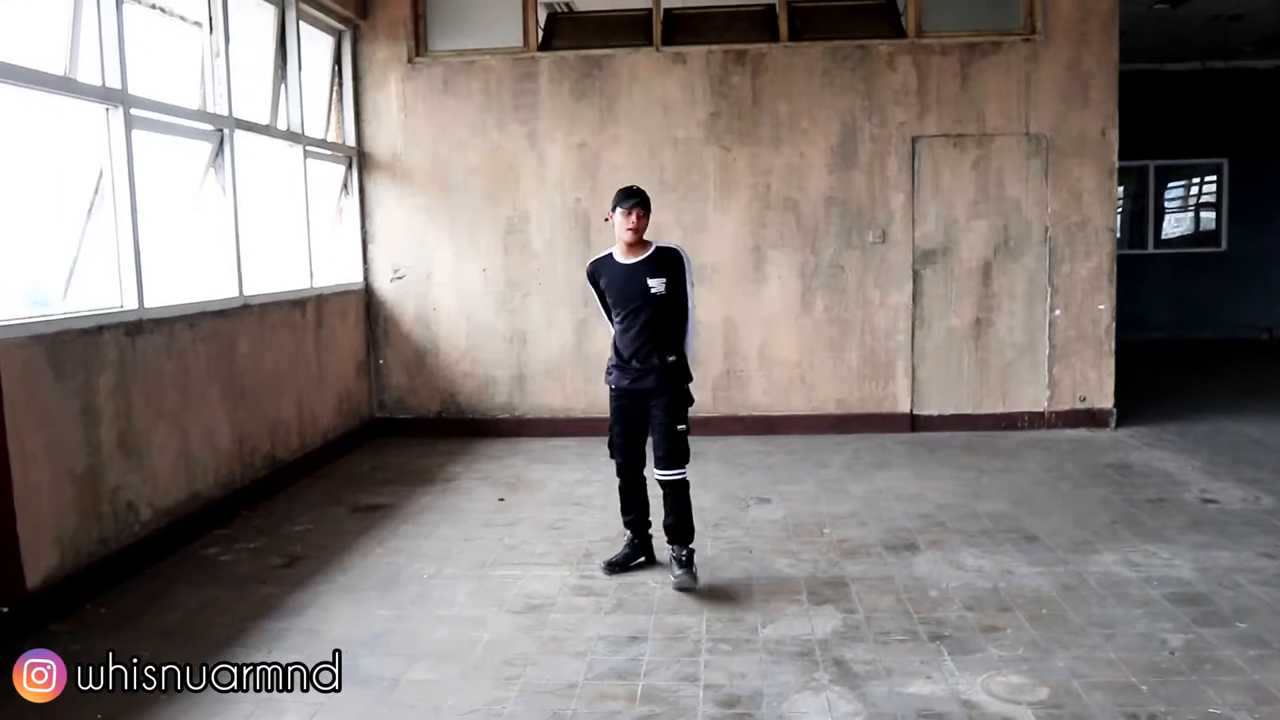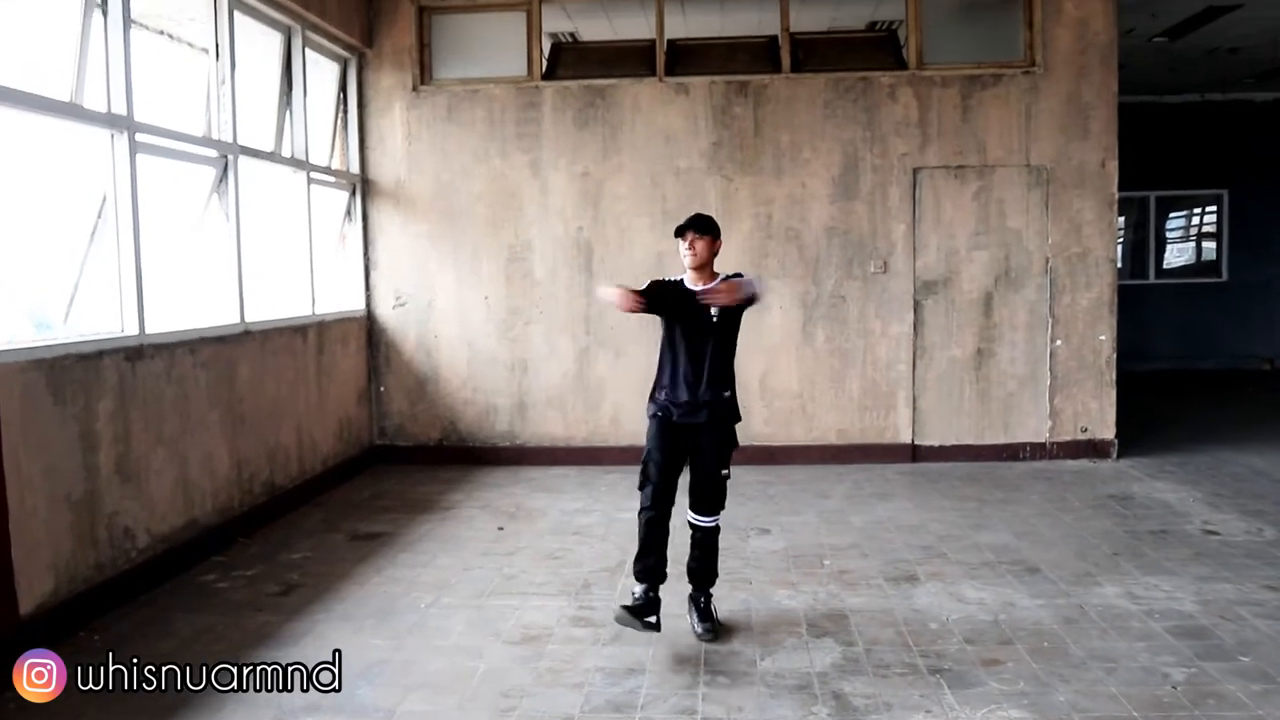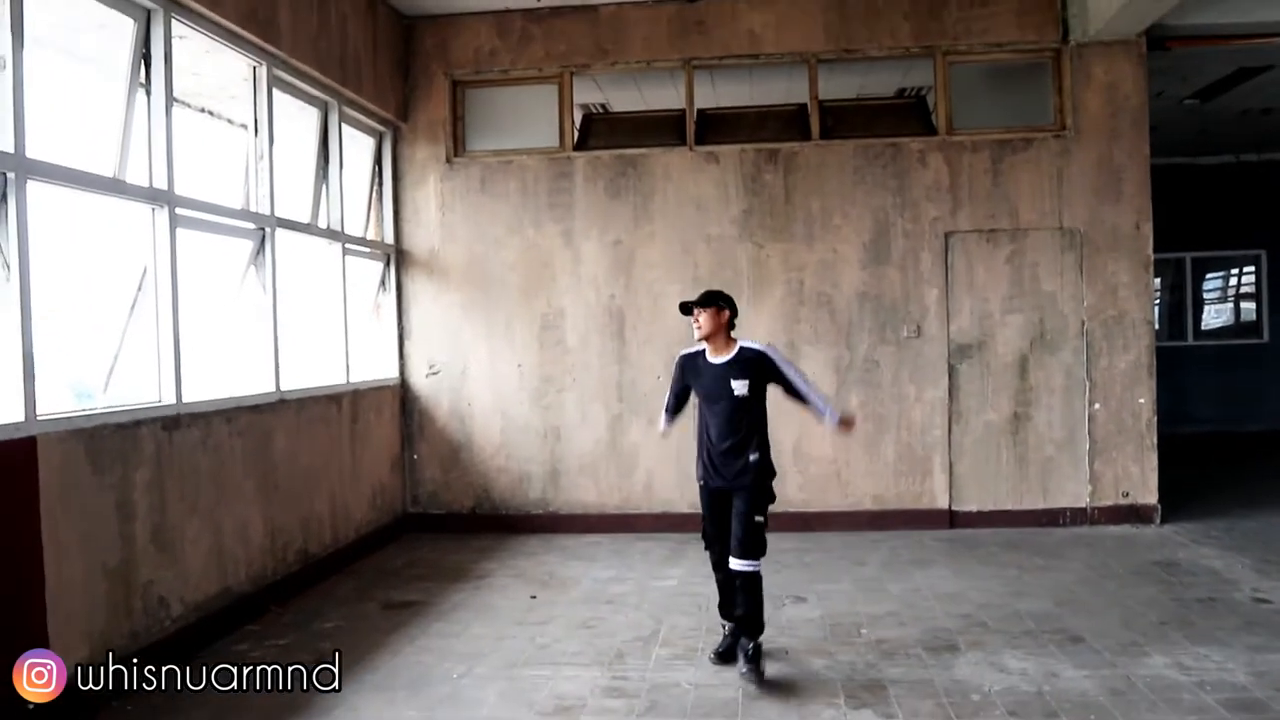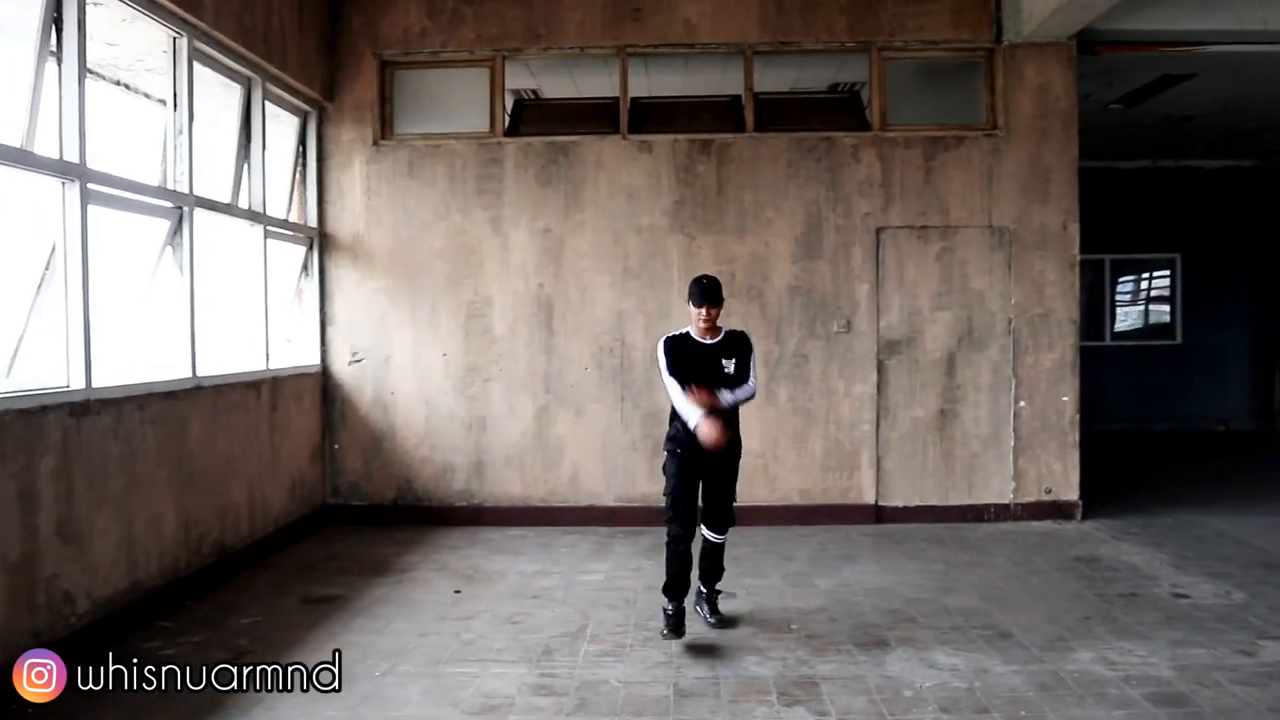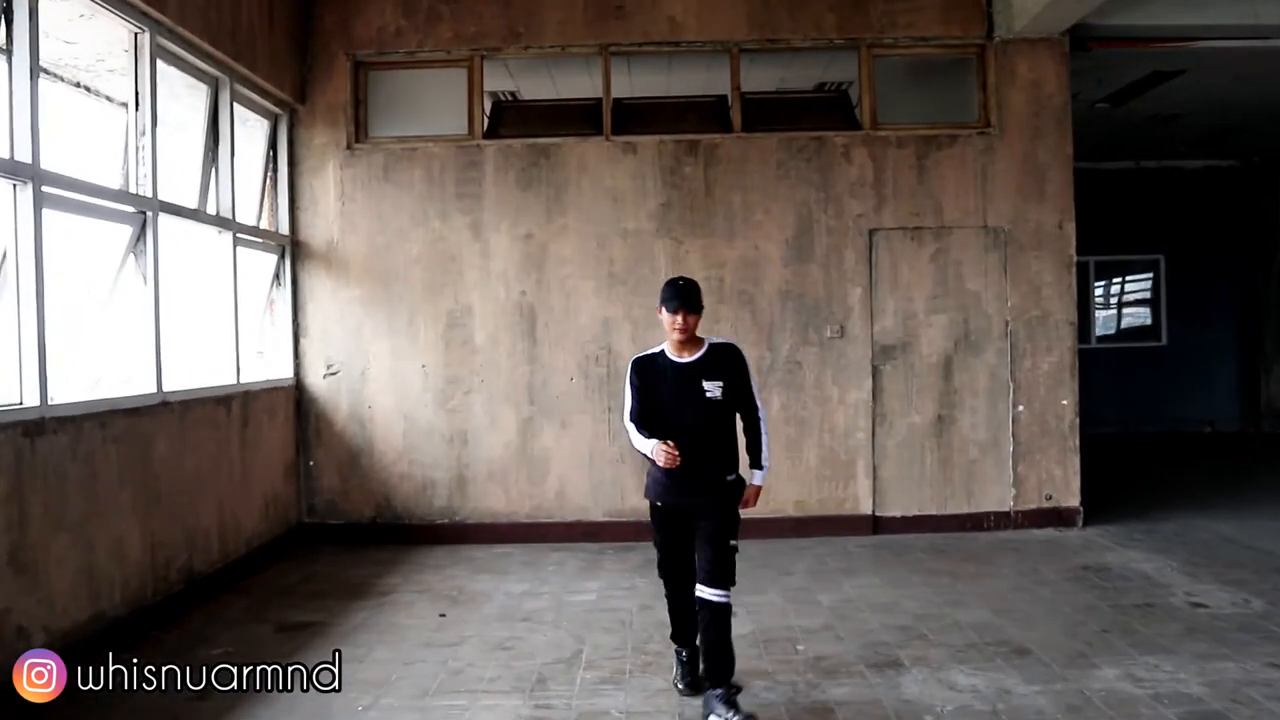
dt=1s
person 1, frame 1
left shoulder: (672, 259)
right shoulder: (598, 270)
left elbow: (685, 317)
left wrist: (673, 361)
left hip: (666, 376)
right hip: (623, 379)
left knee: (670, 467)
right knee: (626, 466)
left ankle: (680, 550)
right ankle: (638, 541)
person 1, frame 2
left shoulder: (732, 286)
right shoulder: (666, 290)
left elbow: (748, 291)
right elbow: (642, 299)
left wrist: (734, 293)
right wrist: (629, 298)
left hip: (715, 417)
right hip: (667, 412)
left knee: (706, 512)
right knee: (654, 500)
left ankle: (701, 597)
right ankle: (646, 594)
person 1, frame 3
left shoulder: (757, 357)
right shoulder: (688, 364)
left elbow: (799, 387)
right elbow: (678, 396)
left wrist: (833, 415)
right wrist: (666, 420)
left hip: (749, 475)
right hip: (710, 476)
left knee: (744, 557)
right knee: (719, 557)
left ankle: (750, 643)
right ankle: (733, 629)
person 1, frame 4
left shoulder: (738, 343)
right shoulder: (672, 345)
left elbow: (750, 388)
right elbow: (673, 389)
left wrist: (714, 398)
right wrist: (699, 420)
left hip: (725, 449)
right hip: (685, 447)
left knee: (717, 526)
right knee: (680, 527)
left ankle: (706, 594)
right ankle: (673, 606)
person 1, frame 5
left shoulder: (728, 358)
right shoulder: (644, 367)
left elbow: (752, 416)
right elbow: (633, 422)
left wrist: (756, 475)
right wrist: (653, 446)
left hip: (717, 491)
right hip: (667, 493)
left knee: (714, 587)
right knee: (677, 582)
right ankle: (685, 653)
